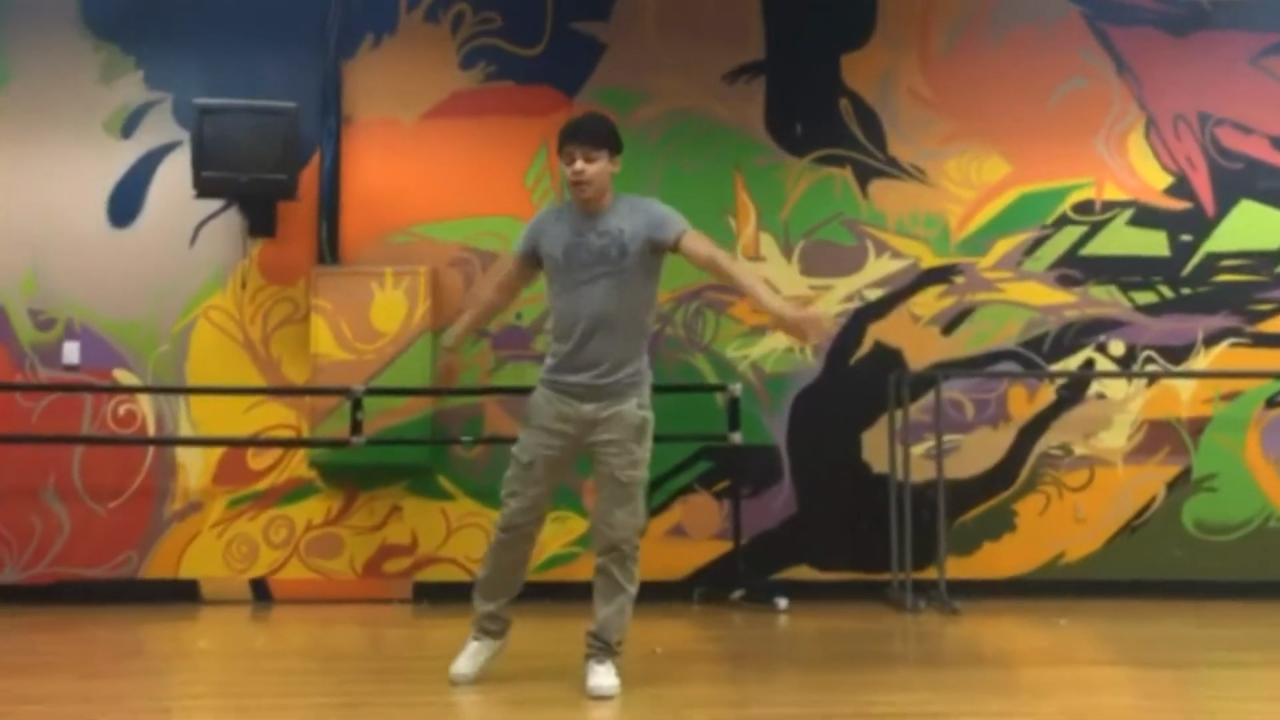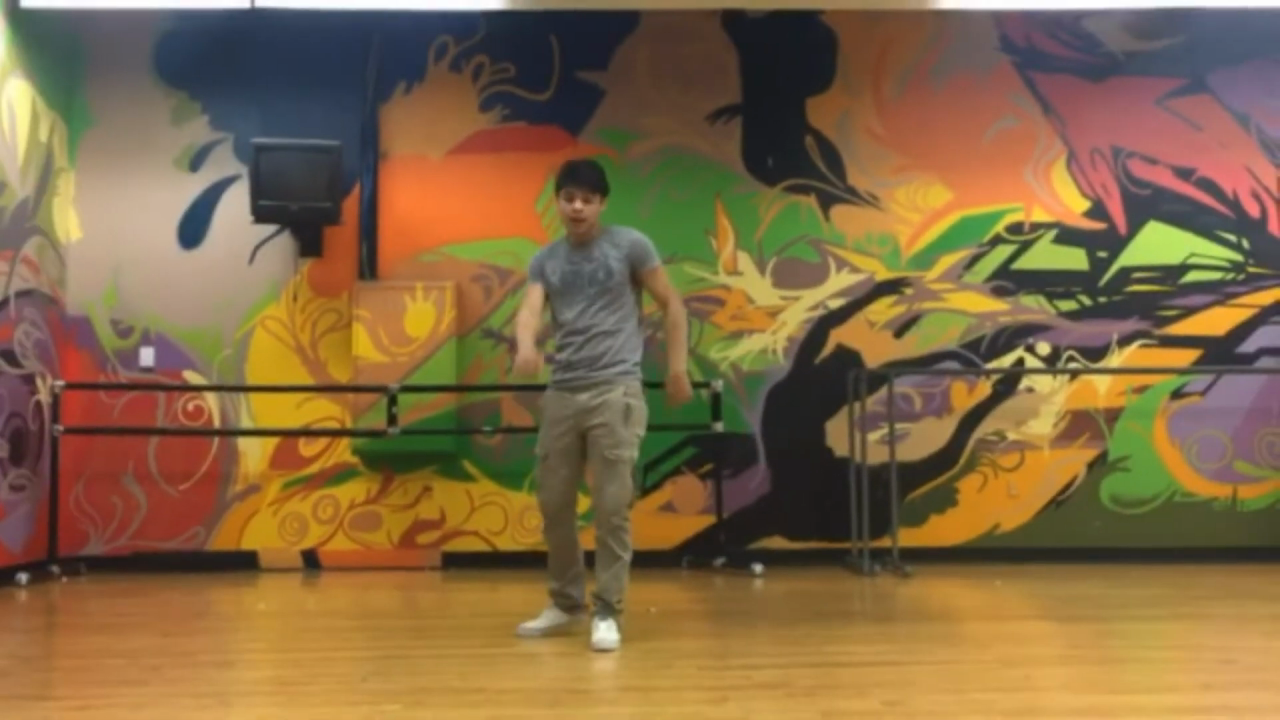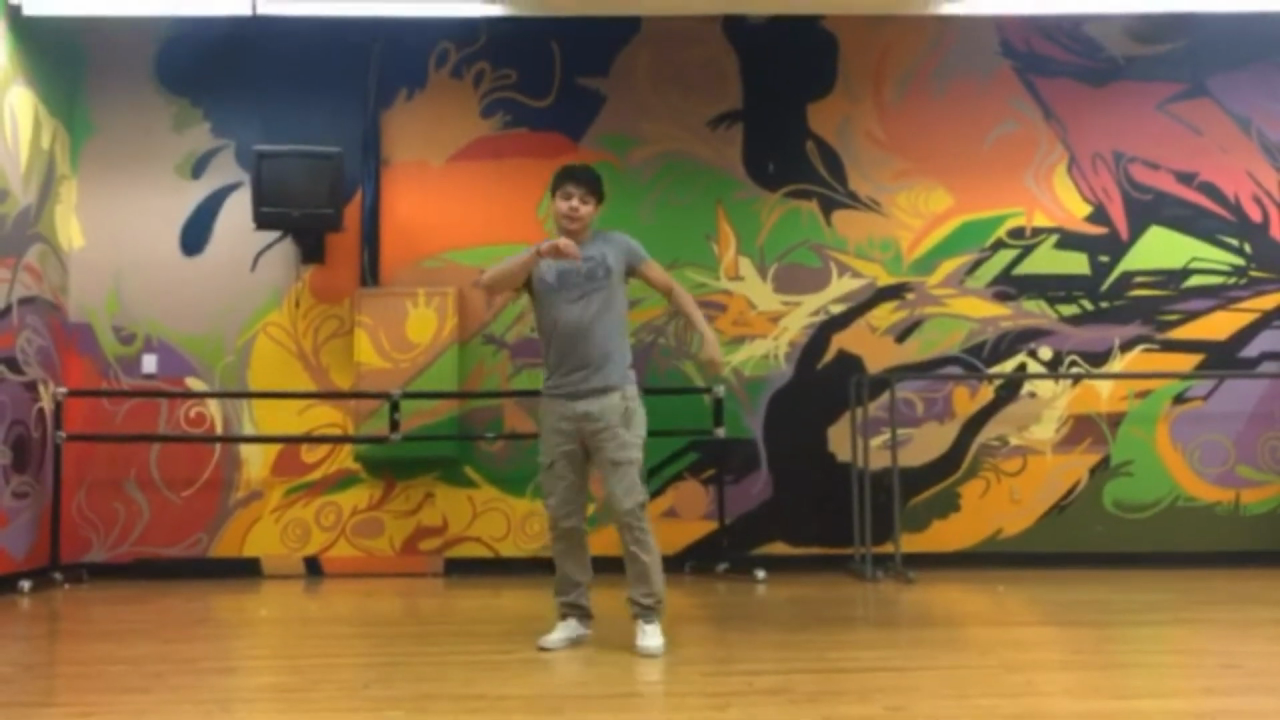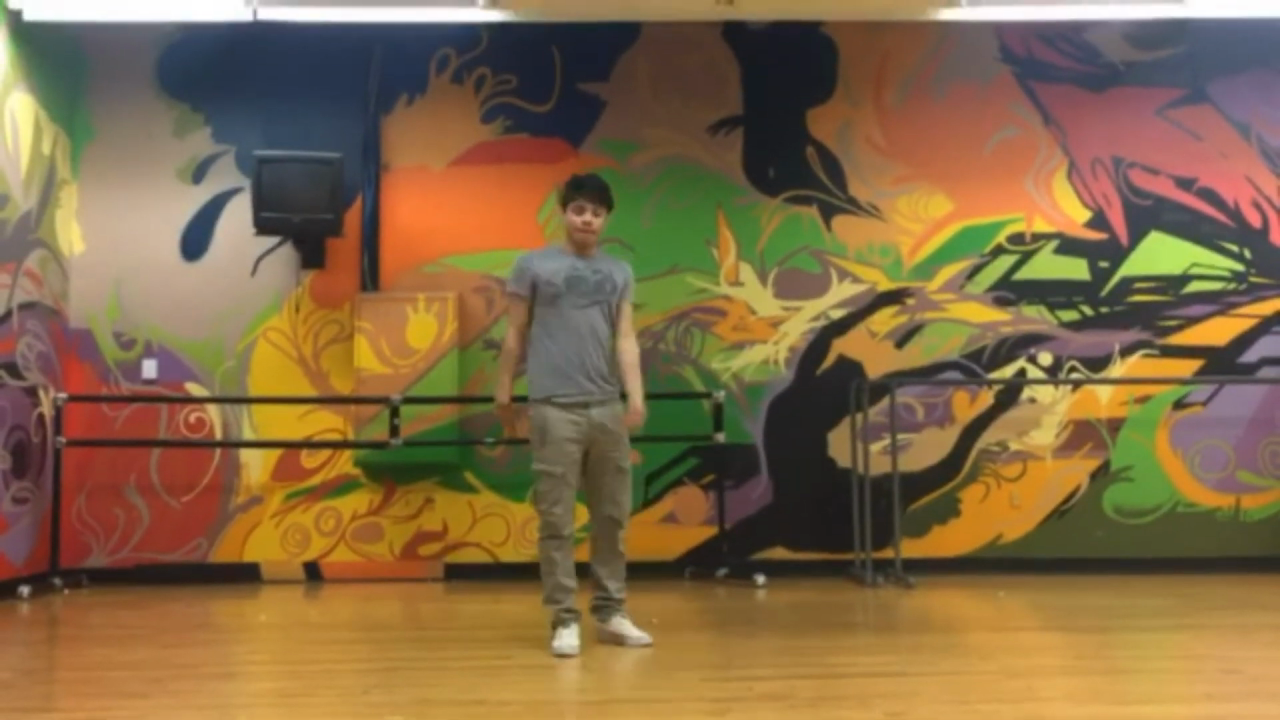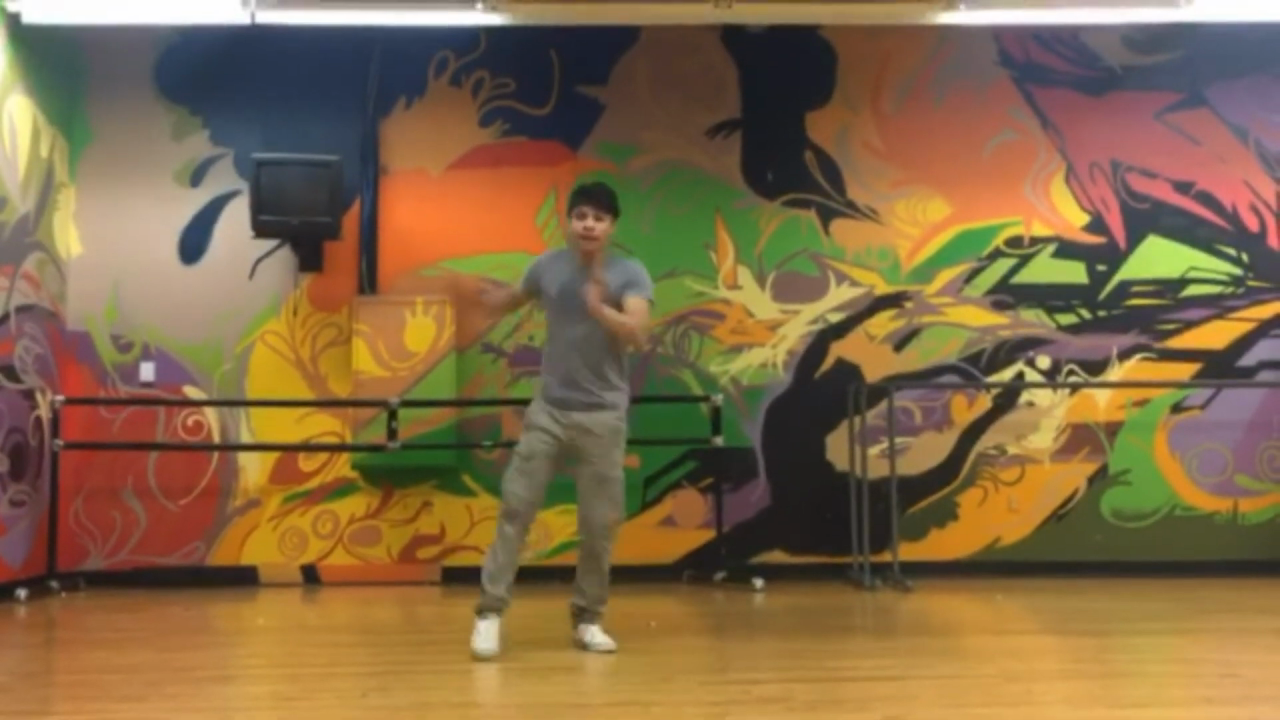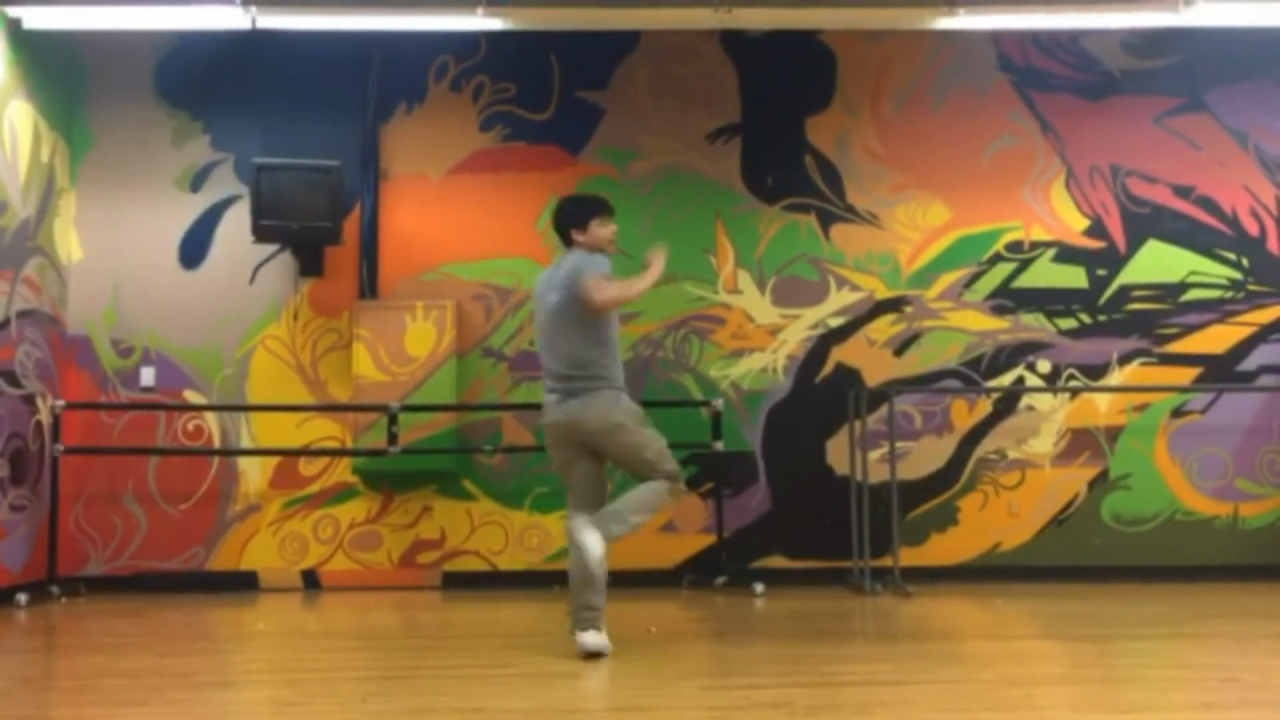
dt=0.5s
person 1, frame 1
left shoulder: (647, 217)
right shoulder: (546, 225)
left elbow: (714, 258)
right elbow: (505, 282)
left wrist: (776, 305)
right wrist: (457, 333)
left hip: (623, 402)
right hip: (556, 396)
left knee: (618, 535)
right knee: (517, 516)
left ankle: (603, 652)
right ankle: (487, 629)
person 1, frame 2
left shoulder: (631, 245)
right shoulder: (545, 260)
left elbow: (671, 304)
right elbow: (528, 313)
left wrist: (677, 366)
right wrist: (524, 348)
left hip: (616, 392)
right hip: (561, 394)
left knee: (612, 508)
right knee: (554, 505)
left ankle: (606, 612)
right ankle: (566, 603)
person 1, frame 3
left shoulder: (618, 246)
right shoulder: (537, 258)
left elbow: (671, 289)
right elbow: (489, 285)
left wrist: (707, 336)
right wrist: (539, 252)
left hip: (614, 397)
right hip: (559, 402)
left knee: (629, 507)
right knee: (564, 515)
left ankle: (647, 616)
right ankle: (574, 614)
person 1, frame 4
left shoulder: (618, 270)
right shoulder: (533, 264)
left elbow: (625, 338)
right elbow: (515, 333)
left wrist: (636, 396)
right wrist: (504, 392)
left hip: (607, 408)
right hip: (554, 409)
left knee: (612, 516)
right knee: (557, 521)
left ankle: (610, 613)
right ankle: (564, 620)
person 1, frame 5
left shoulder: (632, 273)
right shoulder: (550, 265)
left elbow: (635, 335)
right elbow: (510, 302)
left wrist: (599, 303)
right wrist: (477, 299)
left hip: (602, 413)
right hip: (549, 408)
left knee: (599, 521)
right knee: (516, 505)
left ankle: (586, 617)
right ankle: (491, 612)
person 1, frame 6
left shoulder: (548, 280)
right shoulder: (590, 266)
right elbow: (601, 299)
right wrist: (651, 272)
left hip: (558, 415)
right hip: (603, 405)
left knee: (583, 516)
right knee: (667, 478)
left ankle: (588, 626)
right ankle: (600, 528)
